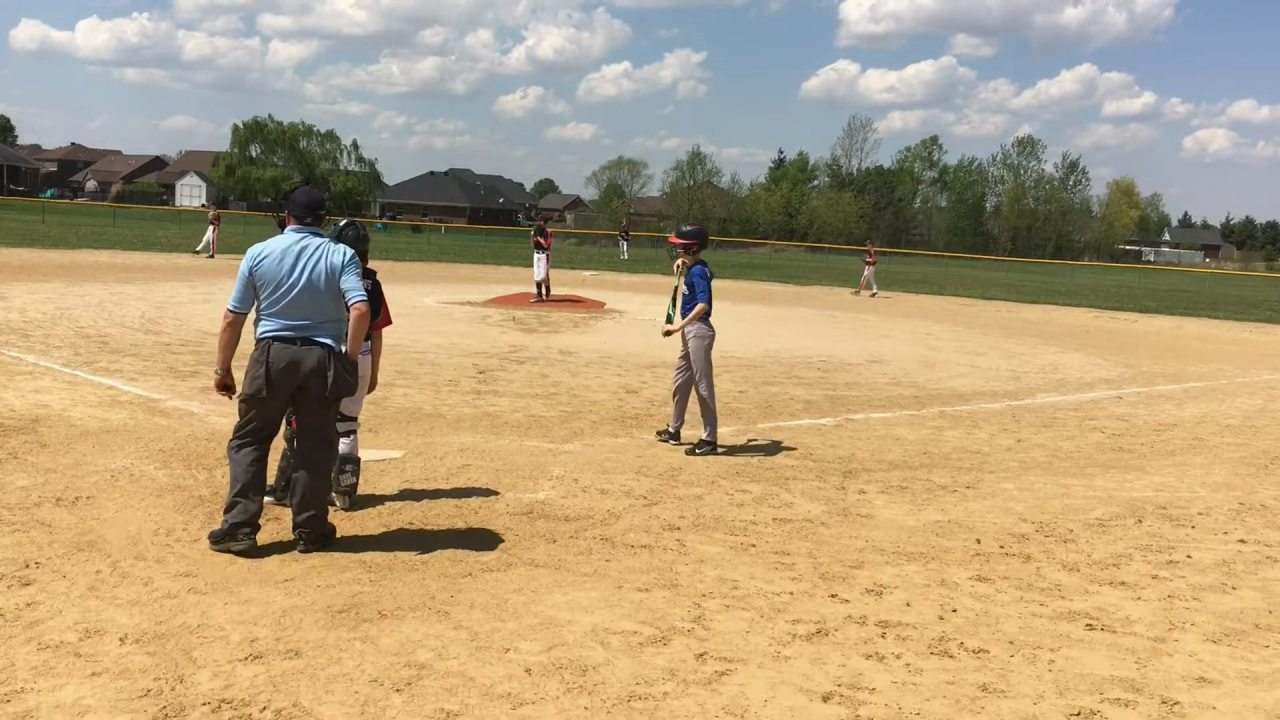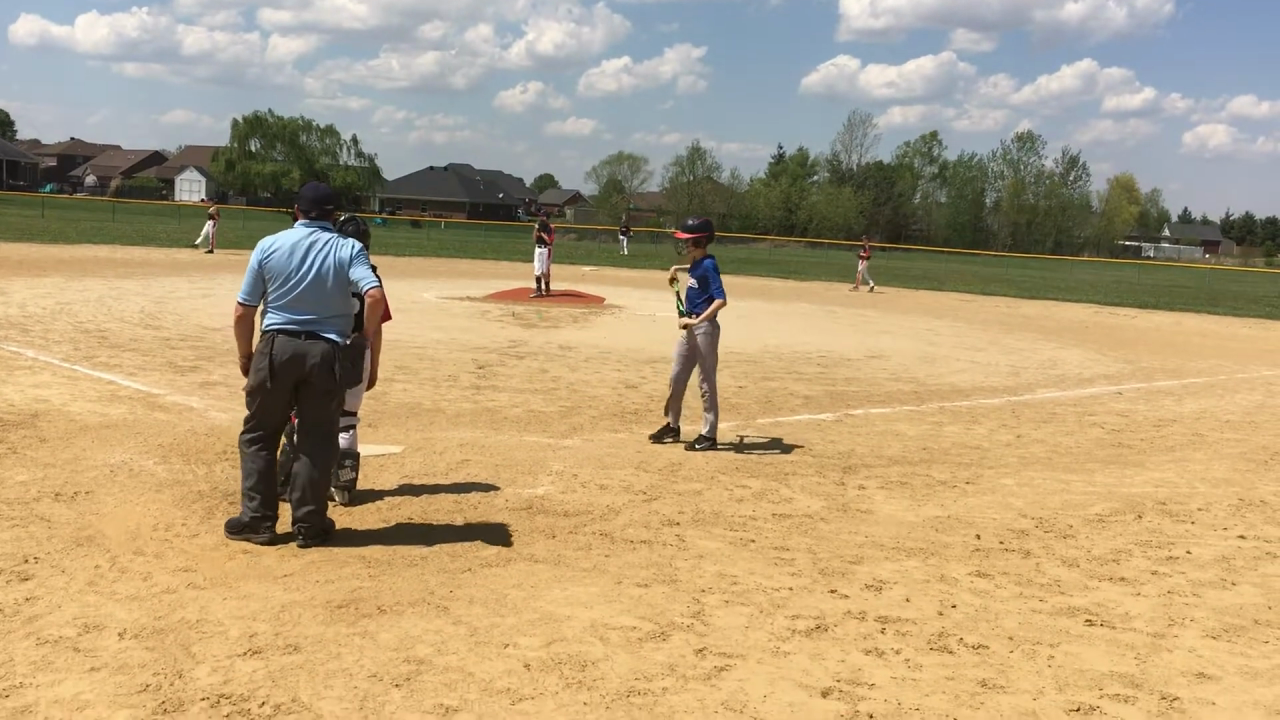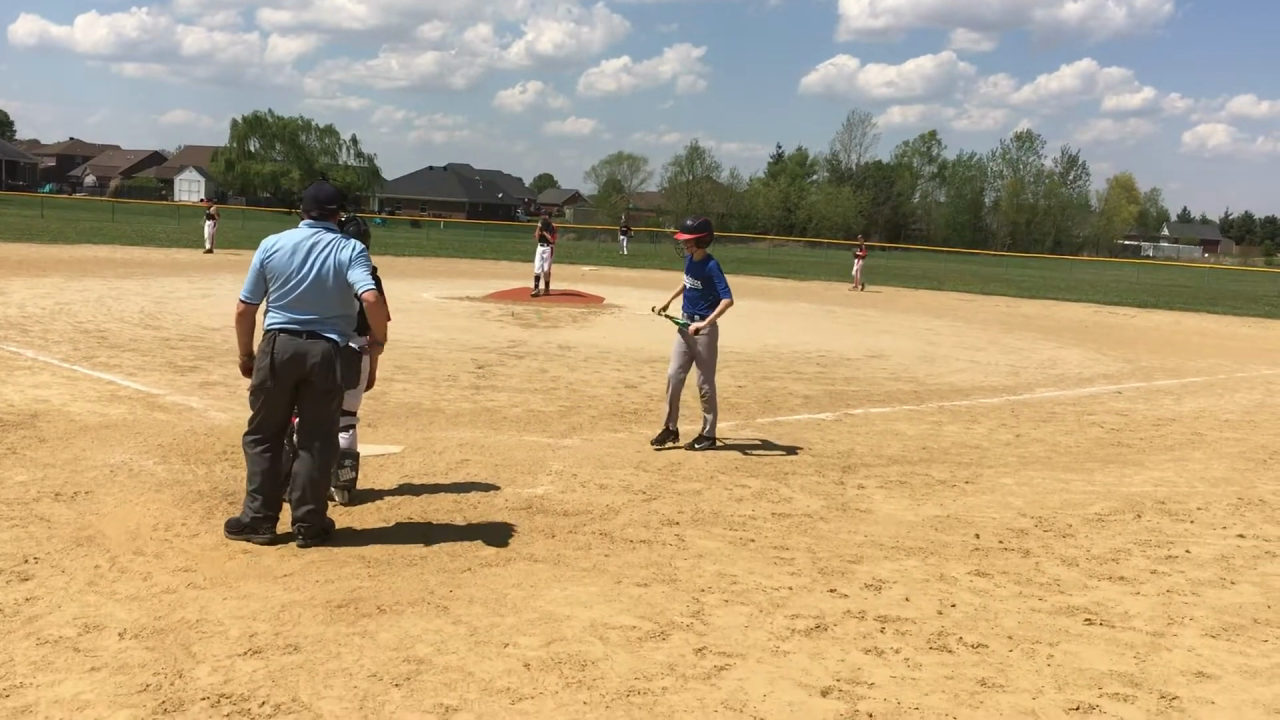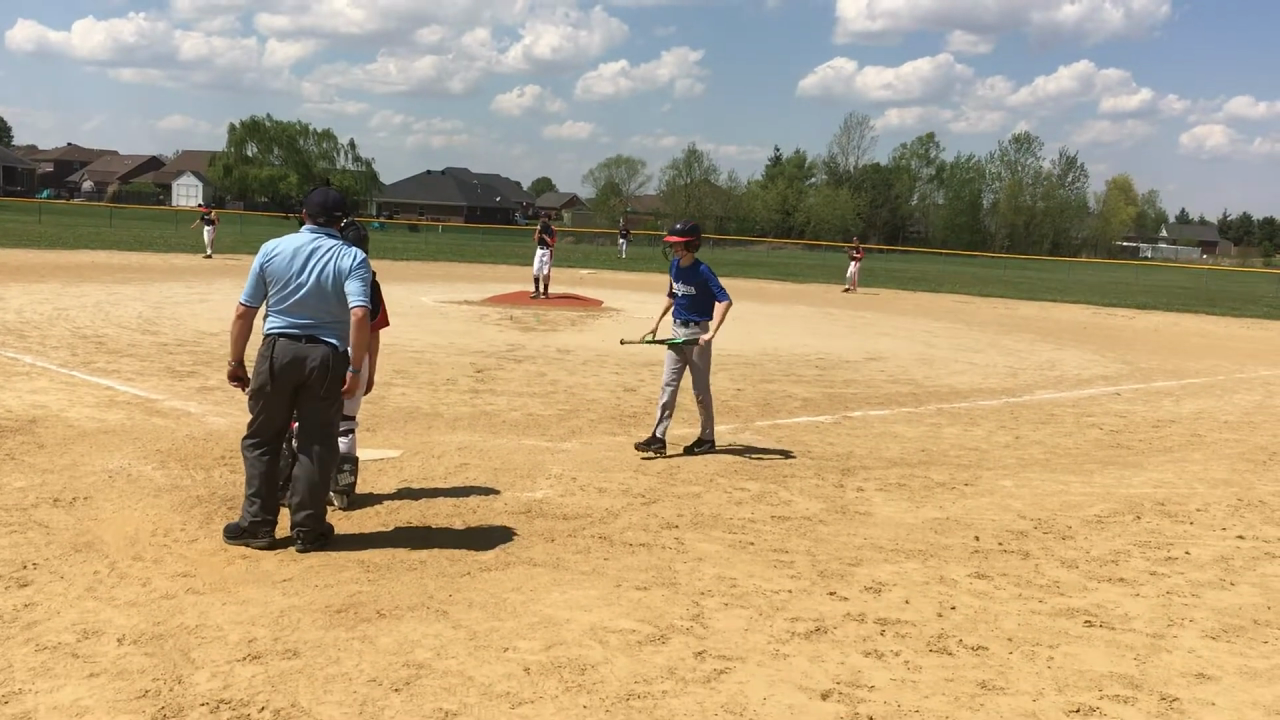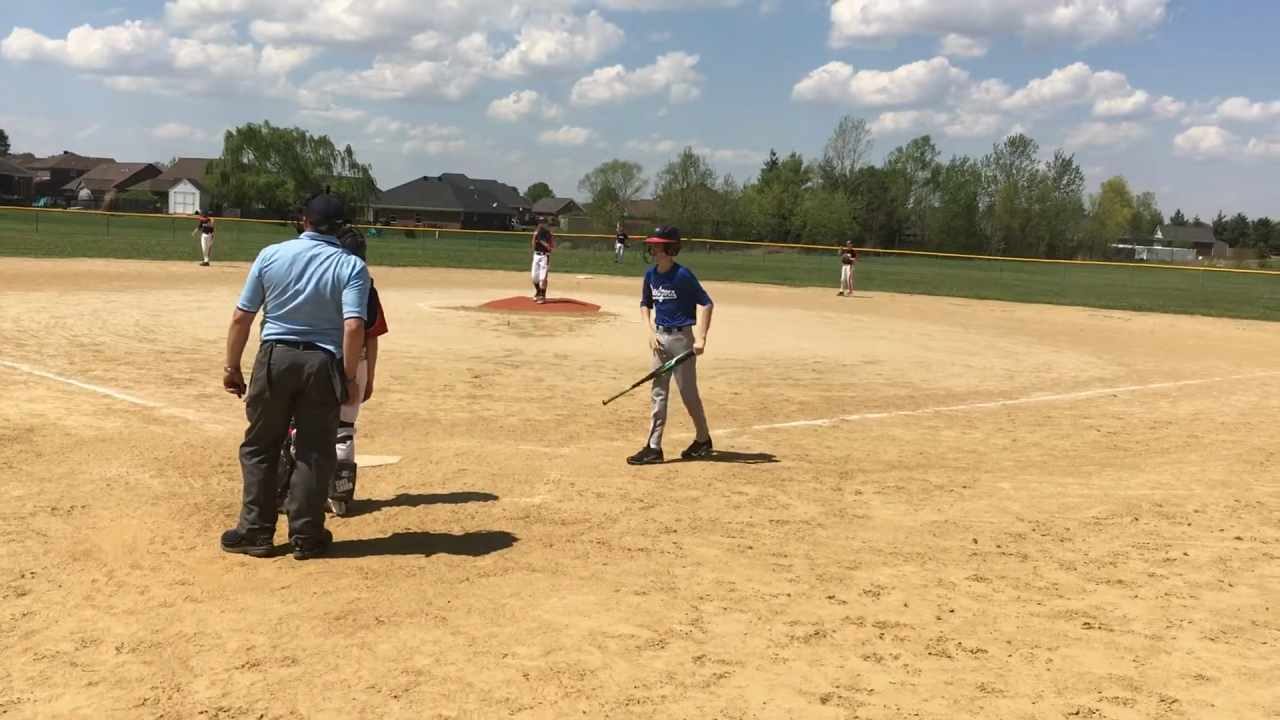
dt=0.2s
person 1, frame 1
left shoulder: (259, 253)
right shoulder: (341, 255)
left elbow: (233, 319)
right elbow: (360, 310)
left wrist: (222, 368)
right wrist: (350, 357)
left hip: (272, 356)
right hip: (322, 359)
left knee: (248, 440)
right knee: (316, 446)
left ankle: (239, 527)
right ankle: (310, 530)
person 1, frame 2
left shoulder: (268, 246)
right shoulder: (348, 249)
left elbow: (243, 312)
right elbow: (375, 297)
left wrist: (245, 356)
right wrist: (367, 336)
left hip: (276, 348)
right hip: (326, 353)
left knee: (258, 434)
right knee: (317, 440)
left ankle: (257, 519)
right ankle: (308, 524)
person 1, frame 3
left shoulder: (272, 245)
right shoulder: (351, 250)
left elbow: (244, 309)
right elbow: (371, 299)
left wrist: (246, 354)
right wrist: (378, 339)
left hip: (278, 348)
right hip: (327, 353)
left knee: (262, 435)
right knee: (317, 440)
left ankle: (258, 520)
right ankle: (308, 524)
person 1, frame 4
left shoulder: (272, 249)
right shoulder: (352, 257)
left elbow: (244, 312)
right elbow: (359, 316)
left wrist: (236, 361)
right wrist: (355, 368)
left hip: (277, 352)
right hip: (325, 358)
left knee: (262, 439)
right knee: (316, 445)
left ankle: (258, 525)
right ankle: (307, 529)
person 1, frame 5
left shoulder: (271, 254)
right shoulder: (352, 266)
left elbow: (241, 317)
right elbow: (353, 327)
left wrist: (232, 367)
right wrist: (350, 378)
left hip: (274, 359)
right hip: (323, 364)
left knee: (259, 446)
right knee: (314, 451)
left ankle: (255, 532)
right ankle: (305, 536)
person 2, frame 1
right shoulder: (372, 283)
right elbow: (376, 333)
right wrist: (373, 372)
right hip: (361, 357)
right knee: (348, 424)
left ankle: (285, 488)
right ankle: (343, 490)
person 2, frame 2
right shoulder: (371, 278)
right elbow: (376, 328)
right wrist: (373, 368)
right hip: (360, 353)
right knee: (347, 420)
left ankle: (285, 482)
right ankle: (343, 485)
person 2, frame 3
right shoulder: (372, 278)
right elbow: (375, 328)
right wrist: (372, 368)
right hip: (360, 352)
right knee: (347, 419)
left ankle: (285, 482)
right ankle: (342, 485)
person 2, frame 4
right shoulder: (370, 283)
right elbow: (374, 333)
right wrist: (371, 370)
right hip: (357, 358)
left knee: (301, 420)
right knee: (346, 425)
left ankle: (285, 487)
right ankle: (341, 490)
person 2, frame 5
right shoulder: (367, 290)
right elbow: (372, 339)
right wrist: (369, 379)
right hip: (355, 364)
left knee: (300, 427)
right knee: (344, 431)
left ankle: (283, 493)
right ankle: (339, 496)
person 3, frame 1
left shoulder: (697, 272)
right shoulder: (695, 266)
left elbow: (703, 305)
left wrist: (679, 325)
right wrist: (684, 263)
left hip: (699, 330)
right hip: (691, 330)
left knee: (702, 385)
right knee: (681, 381)
left ankle: (710, 439)
right ankle: (673, 430)
person 3, frame 2
left shoulder: (708, 266)
right shoulder: (698, 261)
left elbow: (721, 300)
left wrist: (697, 320)
right wrist: (679, 268)
left hip: (705, 327)
right hip: (691, 327)
left knee: (706, 382)
right knee: (677, 376)
left ankle: (709, 435)
right ankle: (673, 426)
person 3, frame 3
left shoulder: (711, 266)
right shoulder: (689, 260)
left elbow: (727, 299)
left wrist: (705, 323)
right wrist: (671, 299)
left hip: (704, 330)
right hip: (686, 326)
left knee: (705, 383)
right knee: (674, 376)
left ankle: (708, 434)
right ankle: (671, 428)
person 3, frame 4
left shoulder: (702, 271)
right shoulder: (674, 266)
left elbow: (725, 301)
left wrist: (712, 332)
right wrist: (658, 322)
left hip: (697, 333)
right hip: (677, 331)
left knee: (700, 389)
right knee: (668, 384)
left ankle: (707, 438)
right ankle: (658, 437)
person 3, frame 5
left shoulder: (683, 274)
right shoulder: (650, 273)
left elbow: (706, 304)
right elbow: (646, 304)
left wrist: (700, 338)
right wrist: (649, 331)
left hip: (681, 338)
right hip: (660, 337)
left knee: (688, 393)
right knee: (658, 393)
left ankle: (703, 440)
right ankle: (653, 448)
